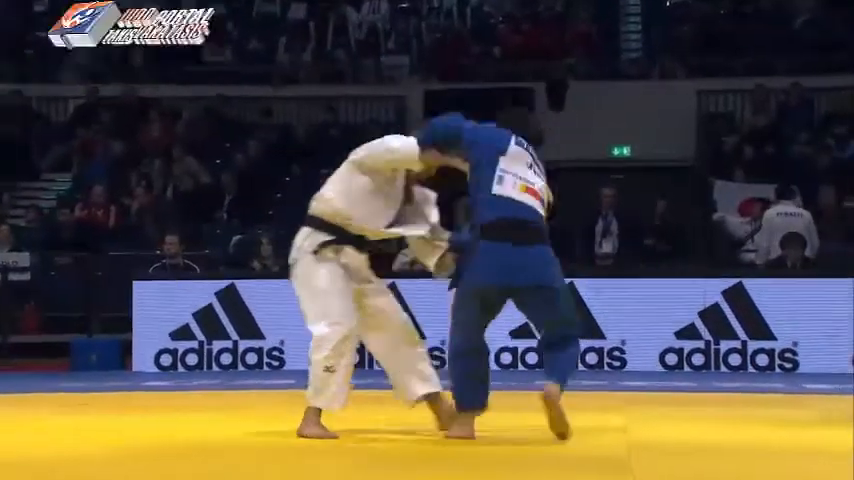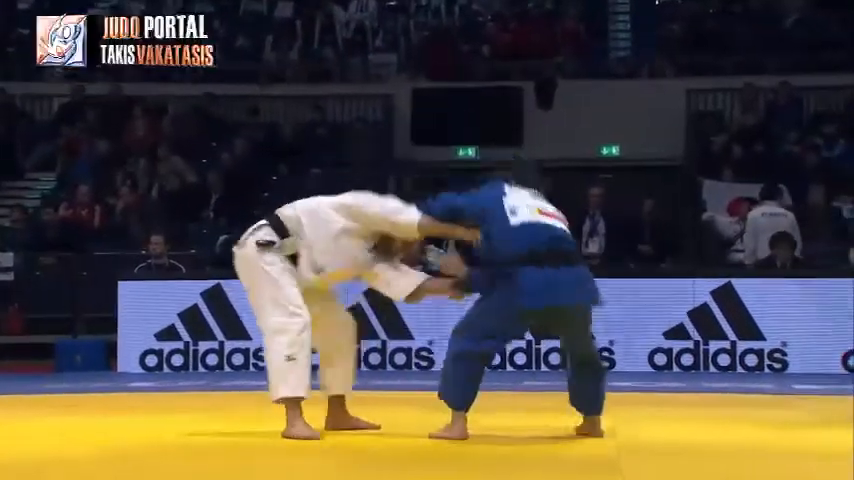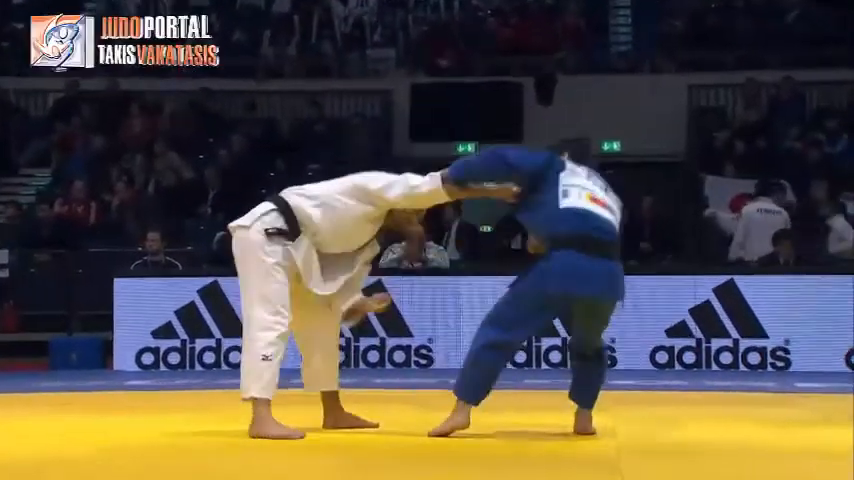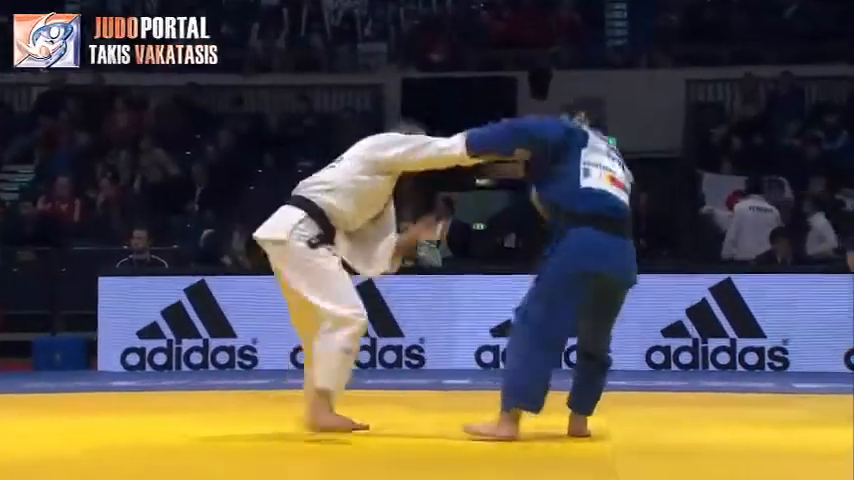
dt=0.3s
person 1, frame 1
left shoulder: (496, 140)
right shoulder: (540, 176)
left elbow: (443, 128)
left hip: (490, 255)
right hip: (536, 259)
left knee: (466, 339)
right knee: (562, 335)
left ankle: (465, 421)
right ankle: (553, 387)
person 1, frame 2
left shoulder: (496, 195)
left elbow: (446, 207)
right wrist: (466, 275)
left hip: (531, 282)
right hip: (575, 282)
left knee: (468, 341)
right knee: (583, 350)
left ankle: (457, 423)
right ankle: (592, 419)
person 1, frame 3
left shoulder: (554, 166)
right shoulder: (609, 195)
left elbow: (499, 159)
left wrist: (452, 176)
right wrist: (546, 243)
left hip: (565, 265)
right hip: (607, 275)
left knee: (497, 331)
right knee: (588, 344)
left ankle: (461, 411)
right ankle: (584, 417)
person 1, frame 4
left shoulder: (572, 135)
right shoulder: (619, 164)
left elbow: (519, 131)
left wrist: (471, 142)
right wrist: (542, 190)
left hip: (580, 247)
right hip: (618, 254)
left knee: (533, 330)
right knee: (594, 343)
left ankle: (508, 421)
right ankle: (578, 420)
person 2, frame 1
left shoulder: (412, 192)
right shoulder: (378, 157)
left elbow: (426, 237)
right elbow: (401, 150)
left wrist: (450, 258)
left hip: (353, 257)
right hip: (320, 249)
left knee: (395, 327)
right knee: (338, 327)
left ankle: (439, 408)
right ankle: (311, 419)
person 2, frame 2
left shoulder: (371, 254)
right shoulder: (366, 211)
left elbow: (400, 279)
right elbow: (404, 219)
left wrist: (441, 285)
right wrist: (460, 231)
left hip: (293, 264)
right hip: (263, 249)
left knee: (337, 326)
right knee: (291, 321)
left ankle: (336, 413)
right ankle: (293, 417)
person 2, frame 3
left shoulder: (364, 238)
right shoulder: (375, 186)
left elbow: (338, 291)
right elbow: (423, 188)
left wrist: (363, 305)
right wrist: (489, 191)
left hip: (288, 242)
right hip: (264, 232)
left knee: (321, 321)
right knee: (270, 318)
left ankle: (333, 412)
right ankle: (261, 418)
person 2, frame 4
left shoulder: (377, 188)
right shoulder: (382, 146)
left elbow: (372, 248)
right elbow: (445, 150)
left wrist: (412, 238)
left hip: (296, 234)
right hip: (297, 233)
left knee: (321, 323)
right knee: (346, 316)
left ankle: (321, 412)
right ankle: (321, 408)
